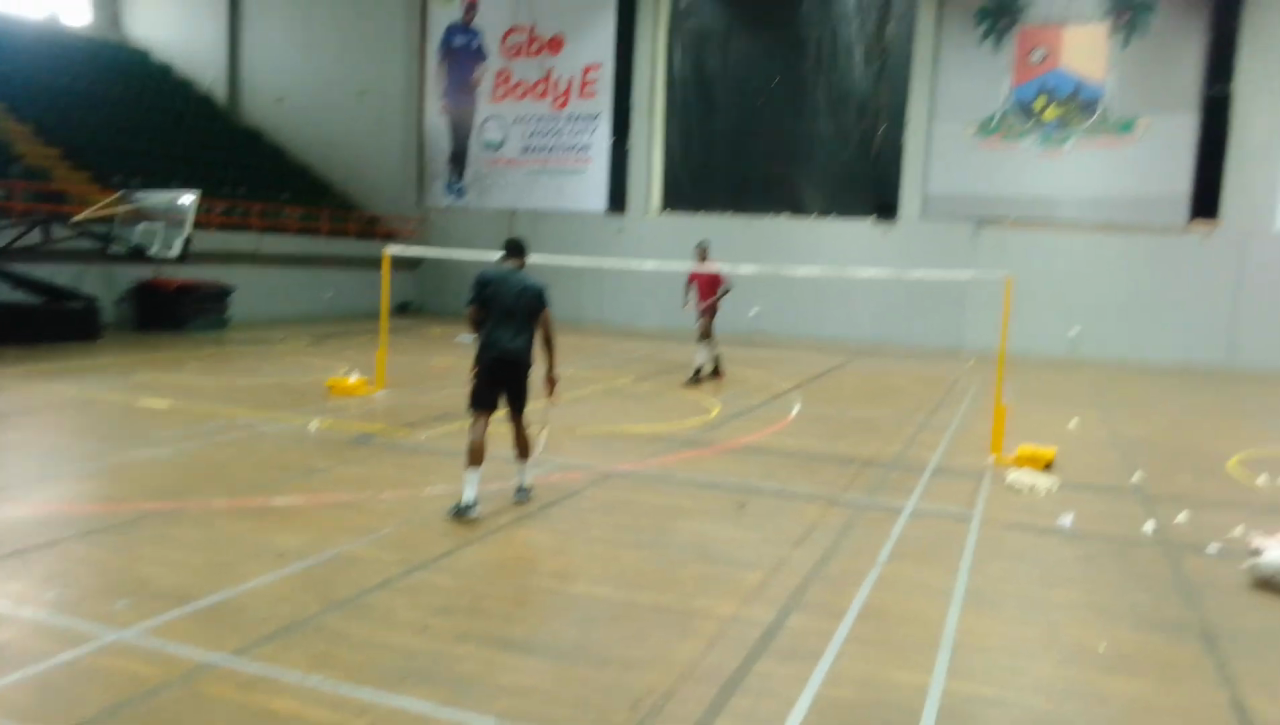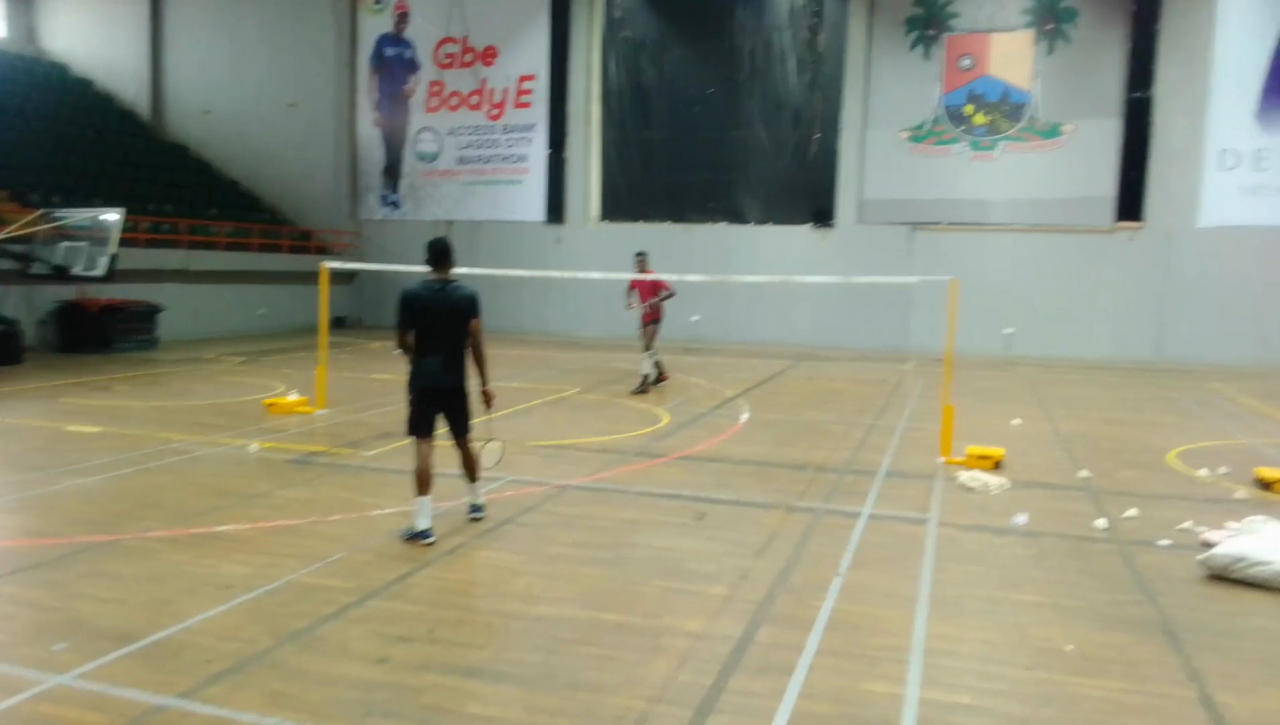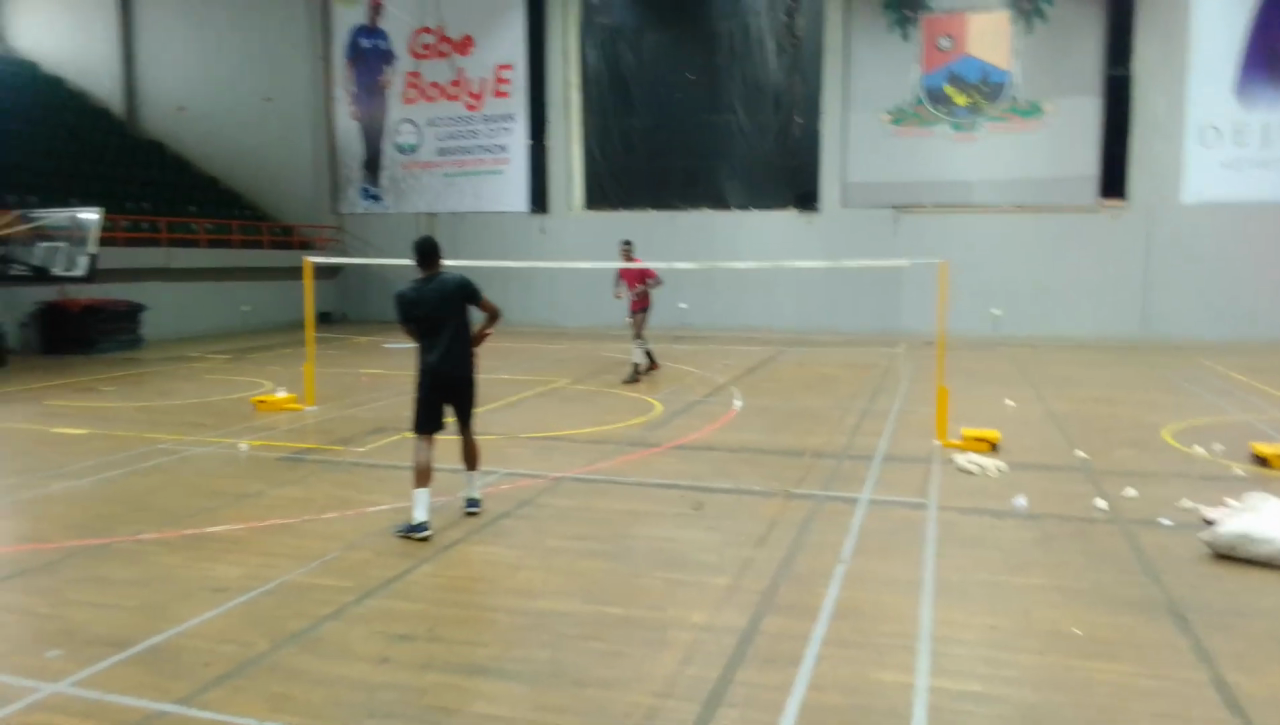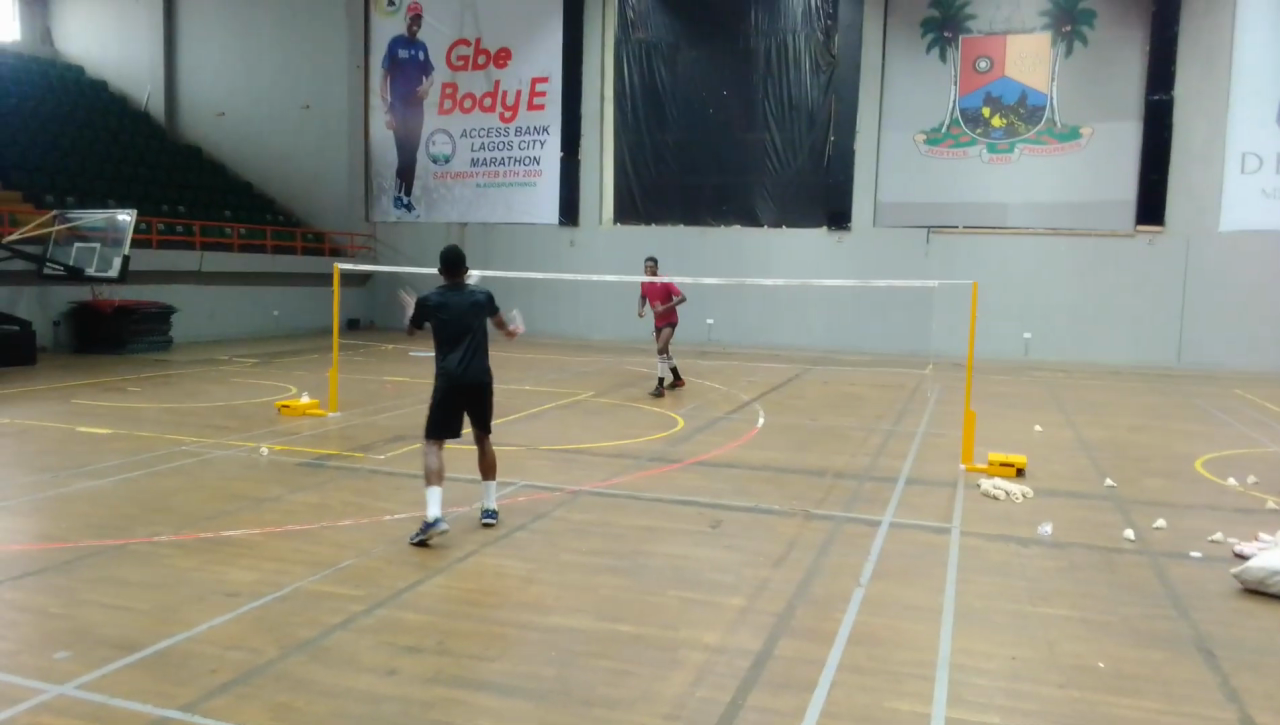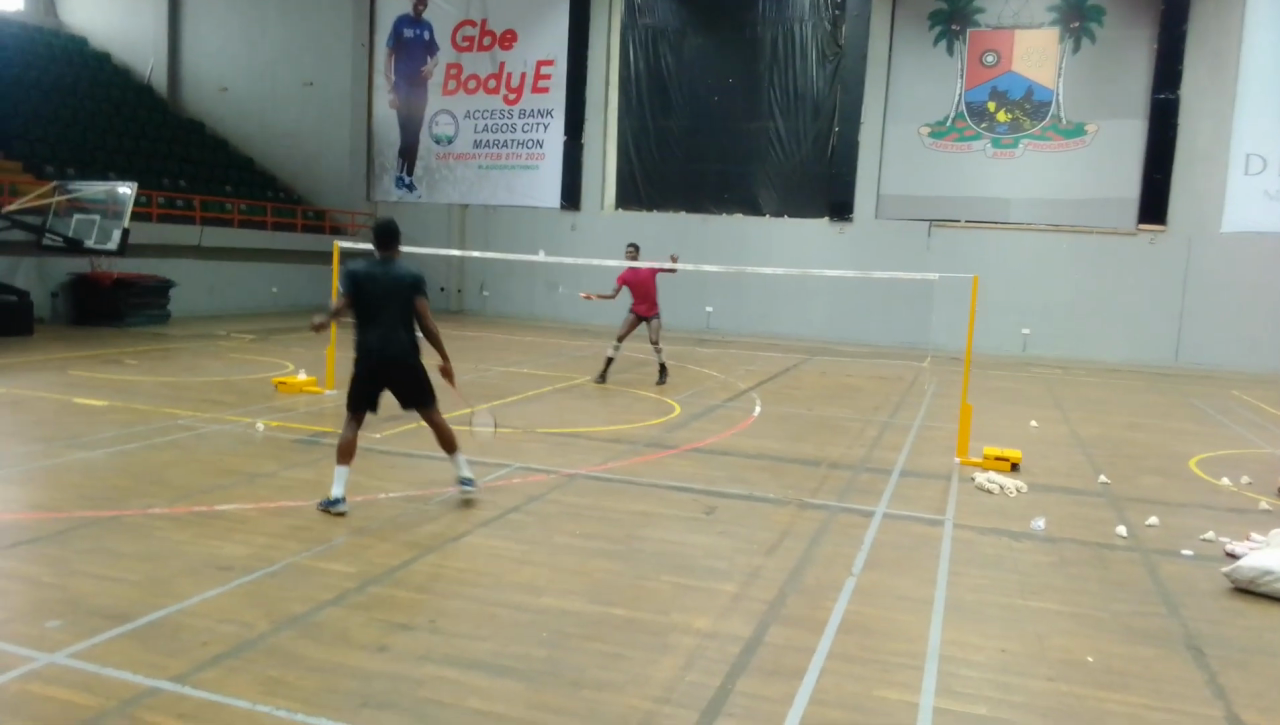
dt=0.5s
person 1, frame 1
left shoulder: (486, 277)
right shoulder: (535, 287)
left elbow: (473, 318)
right elbow: (546, 332)
right wrist: (550, 369)
left hip: (491, 355)
right hip: (519, 359)
left knee: (480, 421)
right knee: (517, 419)
left ankle: (470, 499)
right ankle: (523, 484)
person 1, frame 2
left shoulder: (411, 294)
right shoulder: (467, 296)
left elbow: (402, 342)
right elbow: (475, 343)
right wrist: (484, 384)
left hip: (423, 381)
right hip: (454, 382)
left knee: (423, 446)
right knee: (463, 442)
left ankle: (423, 525)
right ankle: (476, 502)
person 1, frame 3
left shoulder: (405, 296)
right shoulder: (458, 283)
right elbow: (494, 313)
right wrist: (480, 333)
left hip: (431, 374)
right hip: (461, 372)
left knee: (424, 440)
right knee: (466, 430)
left ankle: (420, 519)
right ankle: (472, 496)
person 1, frame 4
left shoulder: (428, 301)
right shoulder: (483, 296)
left elbow: (411, 328)
right elbow: (503, 327)
left wrist: (410, 305)
right wrist: (511, 331)
left hip: (449, 382)
right hip: (480, 380)
left knee: (433, 444)
right knee: (483, 440)
left ankle: (435, 515)
right ankle: (490, 508)
person 1, frame 5
left shoulder: (355, 273)
right shoulder: (412, 276)
left elbow: (337, 309)
right elbow: (425, 321)
left wrist: (323, 321)
right wrist: (445, 360)
left hip: (369, 359)
right hip: (405, 358)
left knee: (353, 422)
right knee: (433, 417)
left ankle: (337, 495)
right ankle: (465, 476)
person 2, frame 1
left shoulder: (476, 35)
right shoulder: (451, 30)
left elbow: (482, 62)
right elbow: (441, 63)
left wrist: (480, 74)
right wrist: (443, 97)
left hip: (469, 94)
right hip: (454, 94)
left knee: (464, 139)
right knee: (457, 139)
left ankle: (457, 182)
right ankle: (452, 183)
person 2, frame 2
left shoulder: (408, 45)
right shoulder: (382, 41)
left elbow: (415, 73)
right elbow: (372, 74)
left wrist: (413, 84)
right wrist: (374, 107)
left hip: (403, 105)
right hip: (386, 105)
left knee: (398, 152)
right knee: (391, 152)
left ankle: (392, 195)
right ankle: (386, 195)
person 2, frame 3
left shoulder: (383, 35)
right shoulder: (357, 33)
left elbow: (390, 64)
right elbow: (349, 67)
left wrist: (389, 76)
right wrist: (352, 100)
left hip: (379, 96)
right hip: (363, 97)
left knee: (377, 145)
right knee: (371, 145)
left ankle: (373, 189)
right ankle: (366, 189)
person 2, frame 4
left shoulder: (422, 47)
right shoulder: (395, 43)
left elbow: (430, 75)
right elbow: (384, 76)
left wrist: (427, 85)
right wrist: (387, 109)
left hip: (417, 107)
right hip: (399, 107)
left knee: (412, 155)
right knee: (404, 155)
left ankle: (407, 199)
right ankle: (398, 198)
person 2, frame 5
left shoulder: (427, 27)
right shoulder: (400, 22)
left elbow: (434, 55)
right elbow: (389, 55)
left wrist: (431, 65)
right wrist: (391, 88)
left hip: (420, 88)
right hip: (403, 87)
left knee: (414, 136)
right knee: (407, 135)
left ankle: (408, 179)
right ankle: (399, 178)
